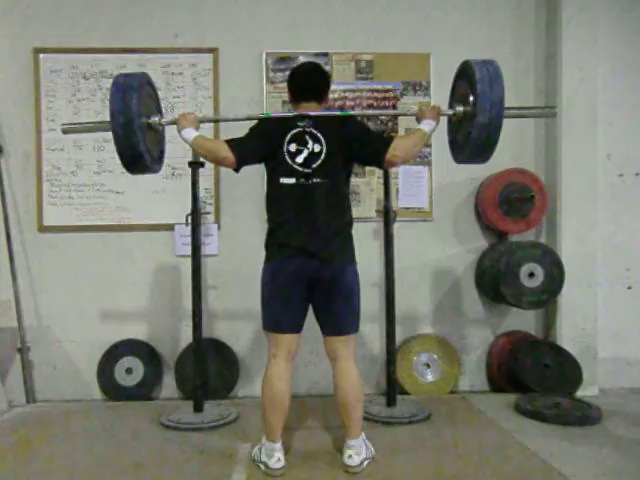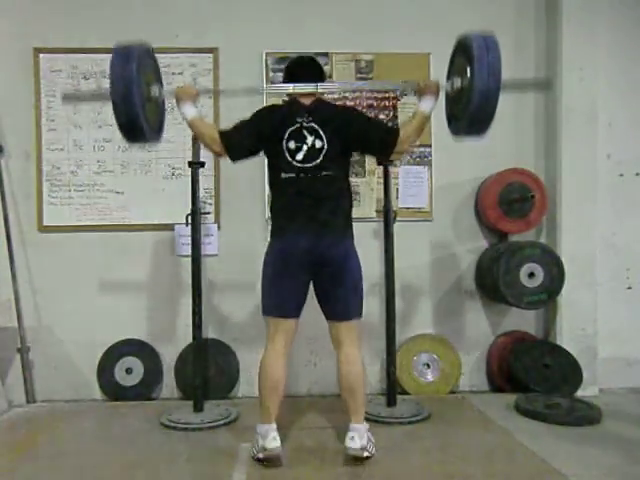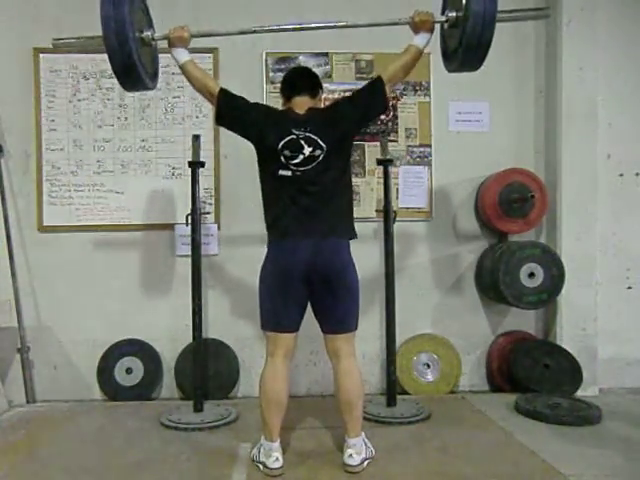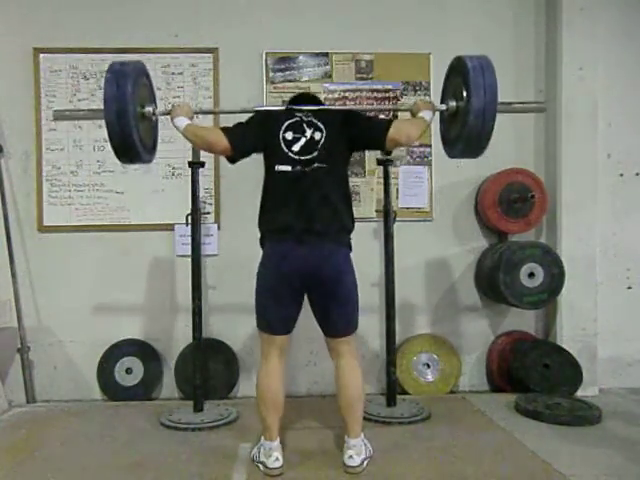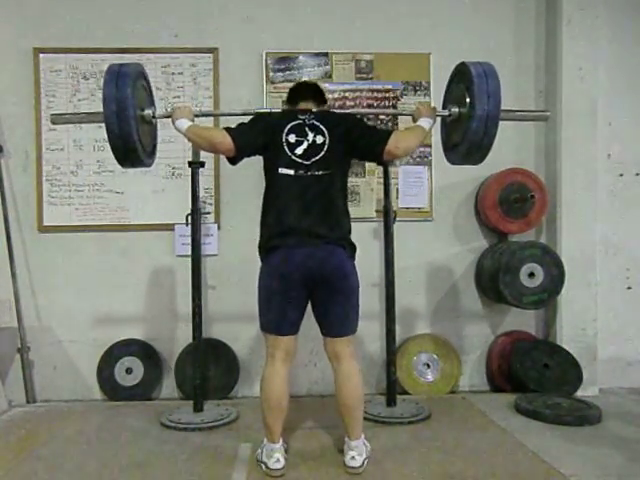
dt=1s
person 1, frame 1
left shoulder: (271, 130)
right shoulder: (345, 128)
left elbow: (227, 155)
right elbow: (395, 154)
left wrist: (189, 131)
right wrist: (427, 124)
left hip: (284, 260)
right hip: (335, 259)
left knee: (280, 356)
right knee: (343, 356)
person 1, frame 2
left shoulder: (270, 118)
right shoulder: (344, 118)
left elbow: (220, 144)
right elbow: (400, 143)
left wrist: (188, 108)
right wrist: (425, 103)
left hip: (287, 244)
right hip: (336, 245)
left knee: (278, 340)
right knee: (347, 341)
left ankle: (268, 435)
right ankle: (357, 434)
person 1, frame 3
left shoulder: (264, 123)
right shoulder: (340, 118)
left elbow: (211, 89)
right elbow: (390, 78)
left wrist: (180, 51)
right wrist: (422, 37)
left hip: (284, 255)
right hip: (334, 253)
left knee: (278, 356)
right knee: (343, 355)
person 1, frame 4
left shoulder: (268, 121)
right shoulder: (343, 121)
left elbow: (218, 142)
right elbow: (402, 135)
left wrist: (182, 120)
right wrist: (424, 115)
left hip: (279, 254)
right hip: (332, 253)
left knee: (272, 354)
right knee: (344, 353)
left ankle: (271, 449)
right ankle: (355, 446)
person 1, frame 5
left shoulder: (268, 124)
right shoulder: (345, 125)
left elbow: (222, 144)
right elbow: (396, 148)
left wrist: (183, 123)
right wrist: (424, 122)
left hip: (282, 256)
right hip: (335, 255)
left knee: (278, 356)
right knee: (343, 355)
right ankle: (356, 447)
